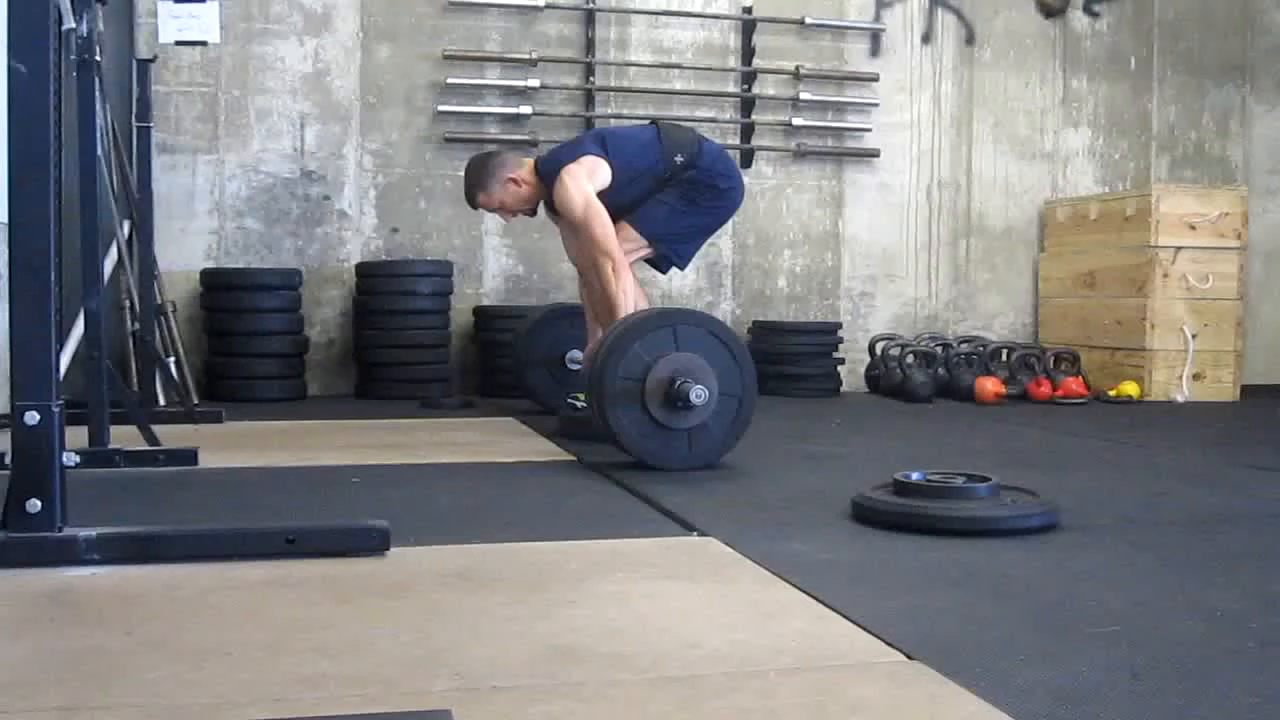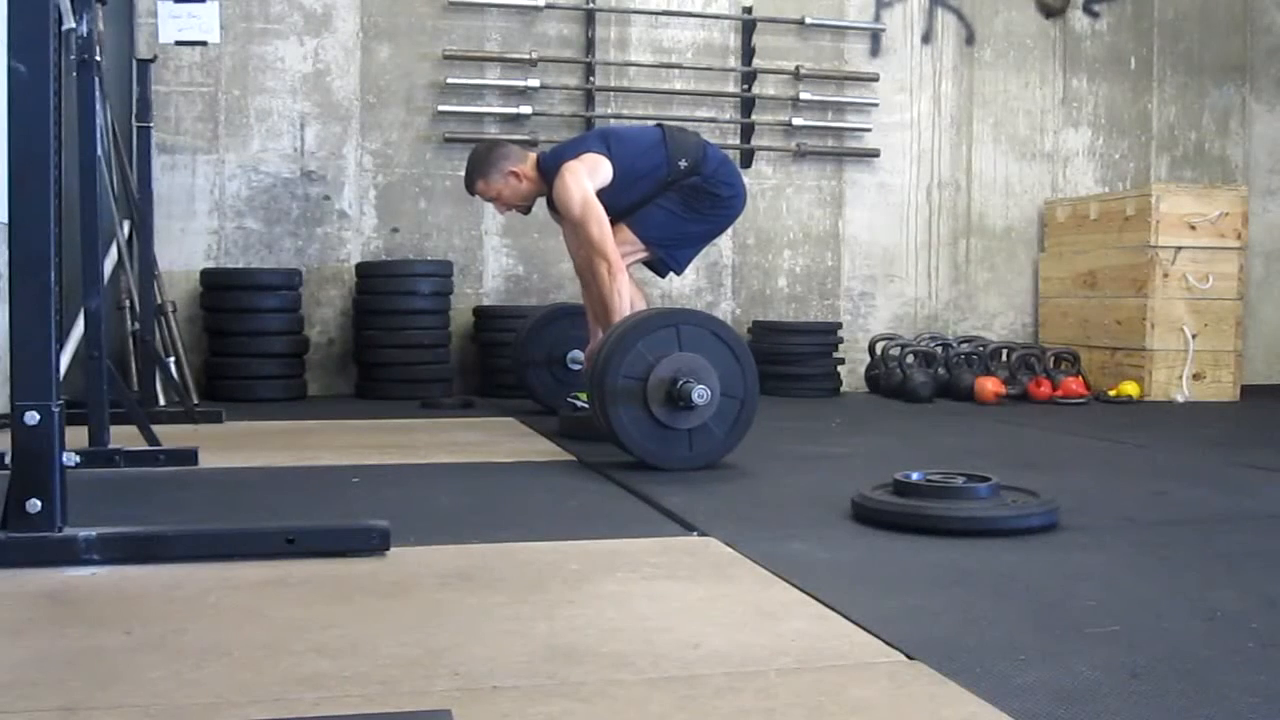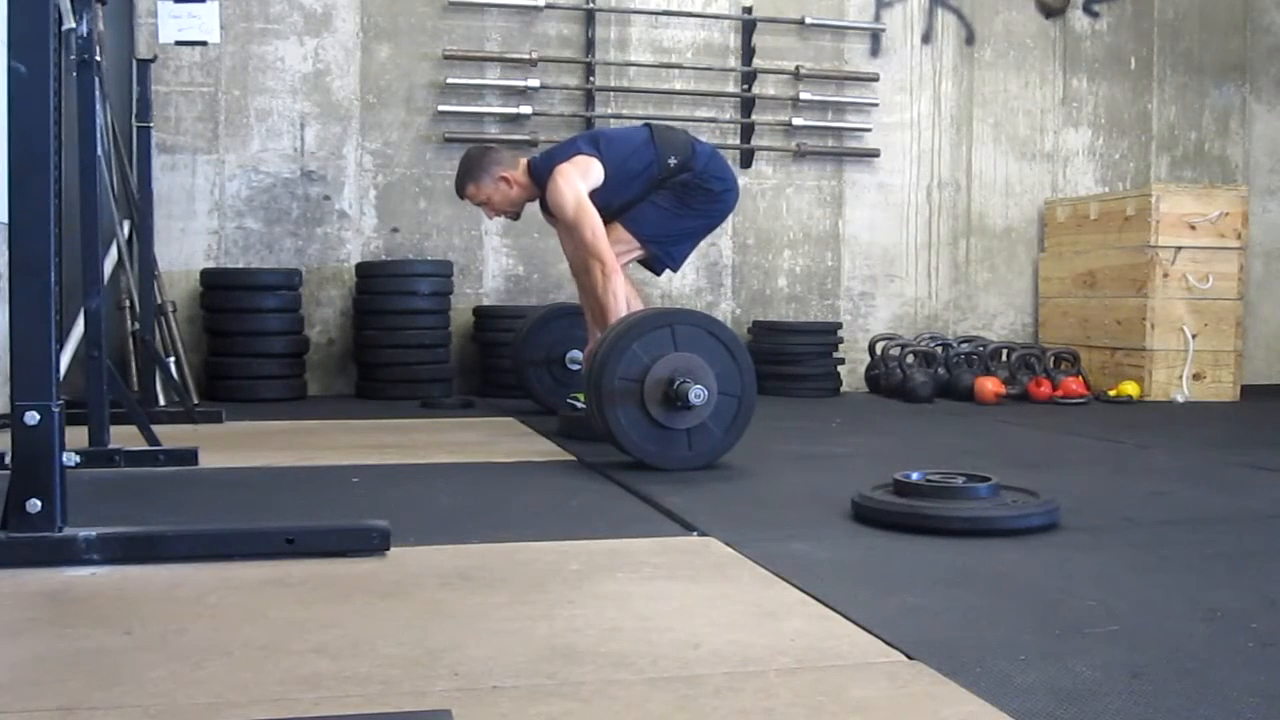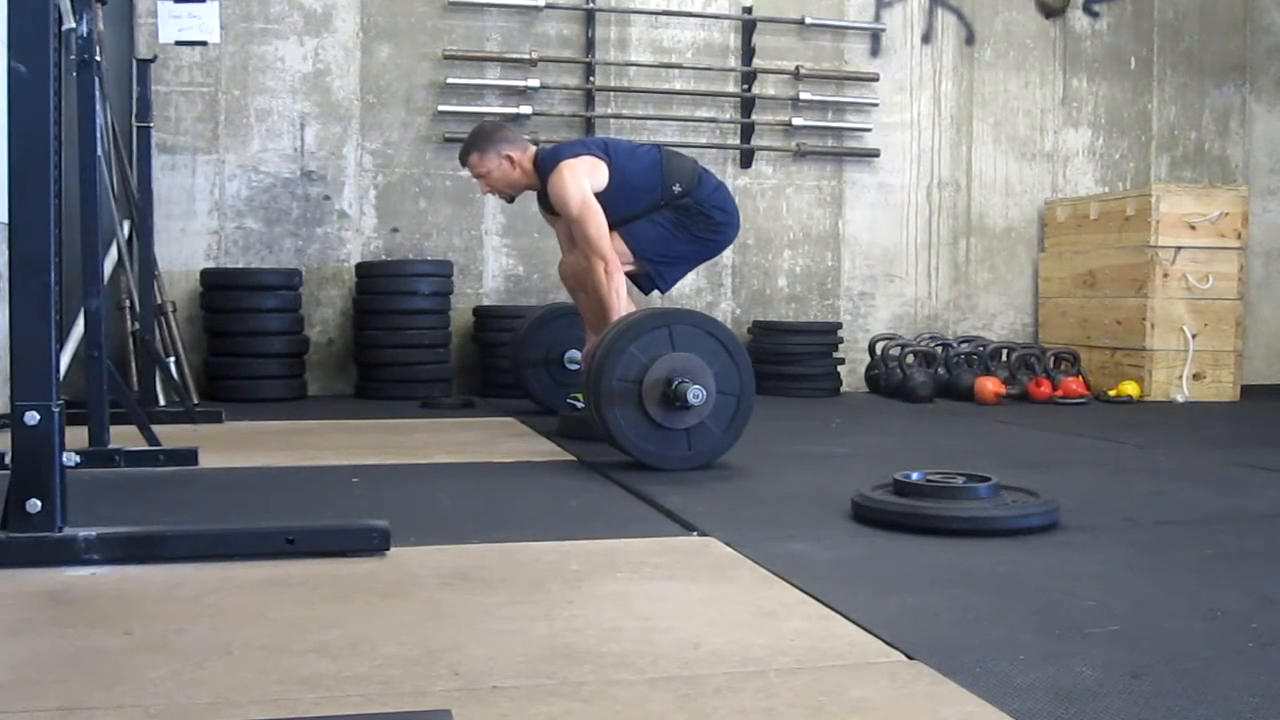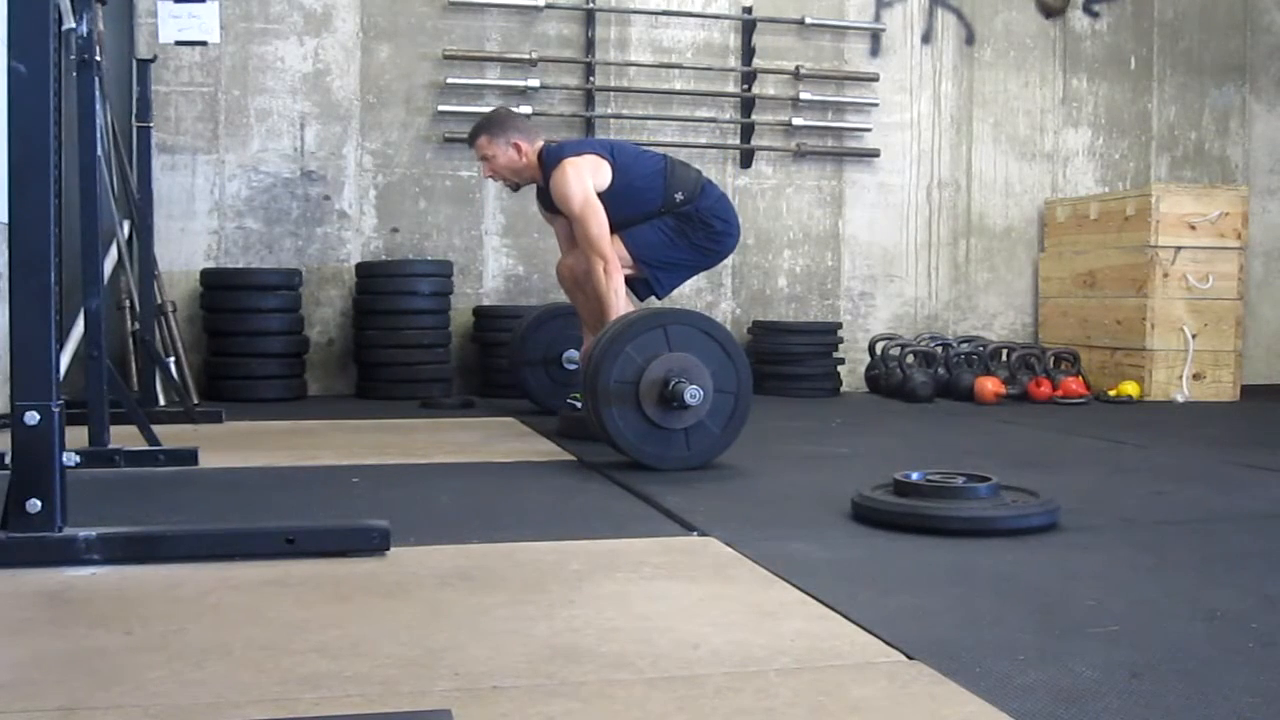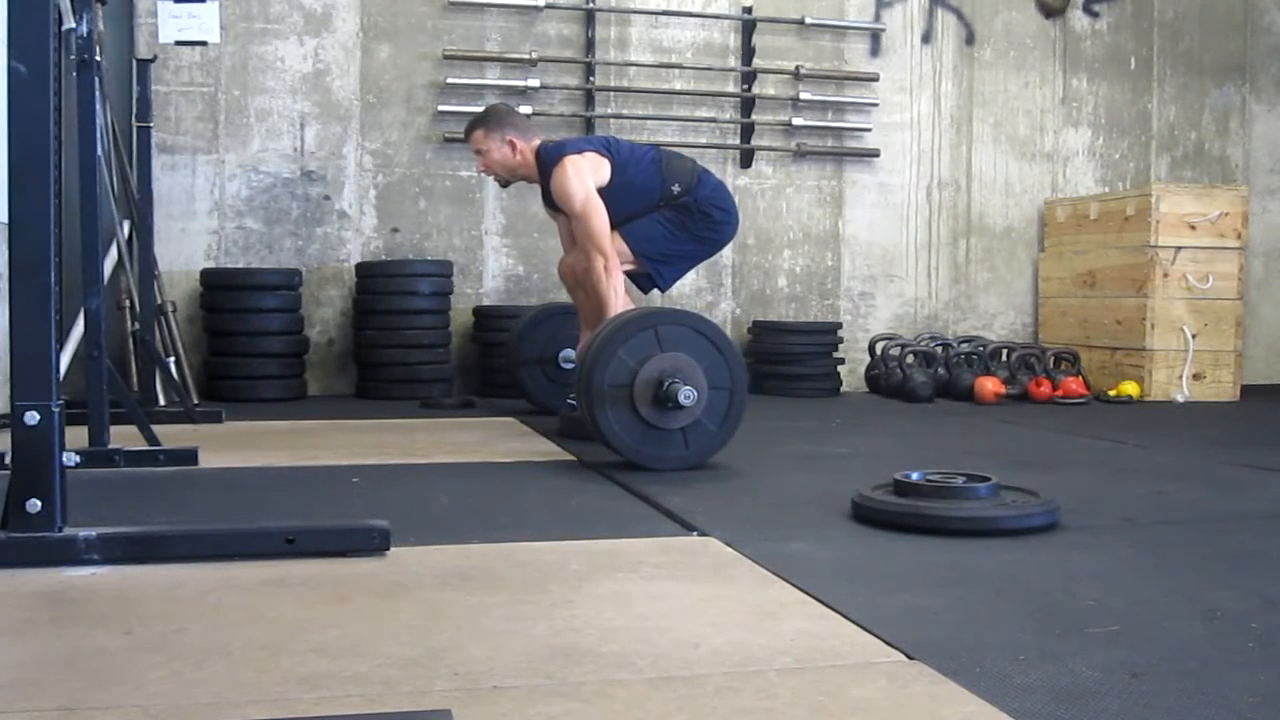
dt=0.7s
person 1, frame 1
left shoulder: (568, 183)
right shoulder: (555, 189)
left elbow: (613, 264)
right elbow: (586, 268)
right wrist: (595, 343)
left hip: (711, 178)
right hip: (687, 176)
left knee: (609, 260)
right knee: (596, 263)
person 1, frame 2
left shoulder: (568, 180)
right shoulder: (559, 187)
left elbow: (610, 266)
right elbow: (589, 268)
right wrist: (596, 342)
left hip: (712, 183)
right hip: (697, 182)
left knee: (606, 261)
right knee: (595, 261)
person 1, frame 3
left shoulder: (561, 183)
right shoulder: (552, 191)
left elbow: (605, 267)
right elbow: (589, 267)
right wrist: (595, 342)
left hip: (705, 181)
right hip: (689, 180)
left knee: (601, 262)
right knee: (590, 264)
person 1, frame 4
left shoulder: (565, 177)
right shoulder: (550, 187)
left elbow: (606, 264)
right elbow: (590, 266)
right wrist: (595, 339)
left hip: (705, 209)
right hip: (690, 207)
left knee: (597, 265)
right knee: (576, 269)
person 1, frame 5
left shoulder: (567, 173)
right shoulder: (549, 189)
left elbow: (604, 263)
right elbow: (578, 263)
right wrist: (592, 340)
left hip: (706, 220)
right hip: (692, 218)
left knee: (593, 267)
right knee: (573, 271)
person 1, frame 6
left shoulder: (567, 172)
right shoulder: (552, 179)
left elbow: (604, 262)
right elbow: (581, 259)
right wrist: (587, 340)
left hip: (704, 209)
right hip: (686, 207)
left knee: (593, 264)
right knee: (575, 269)
